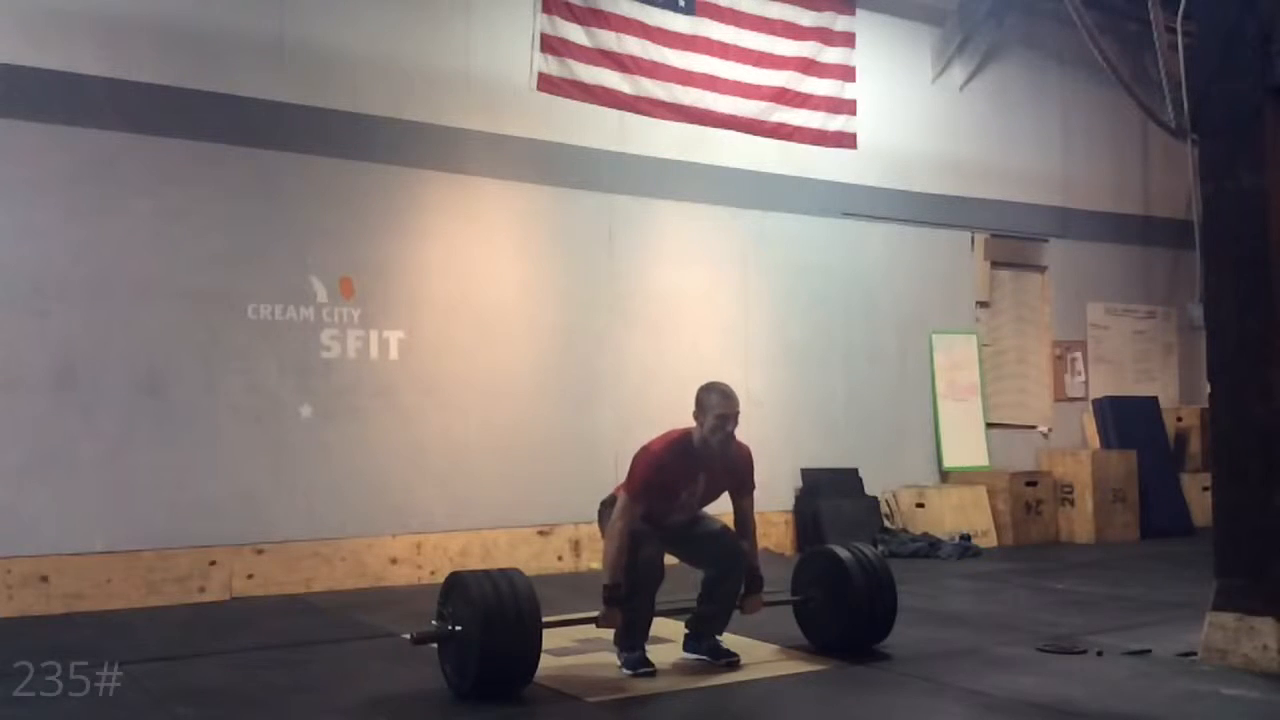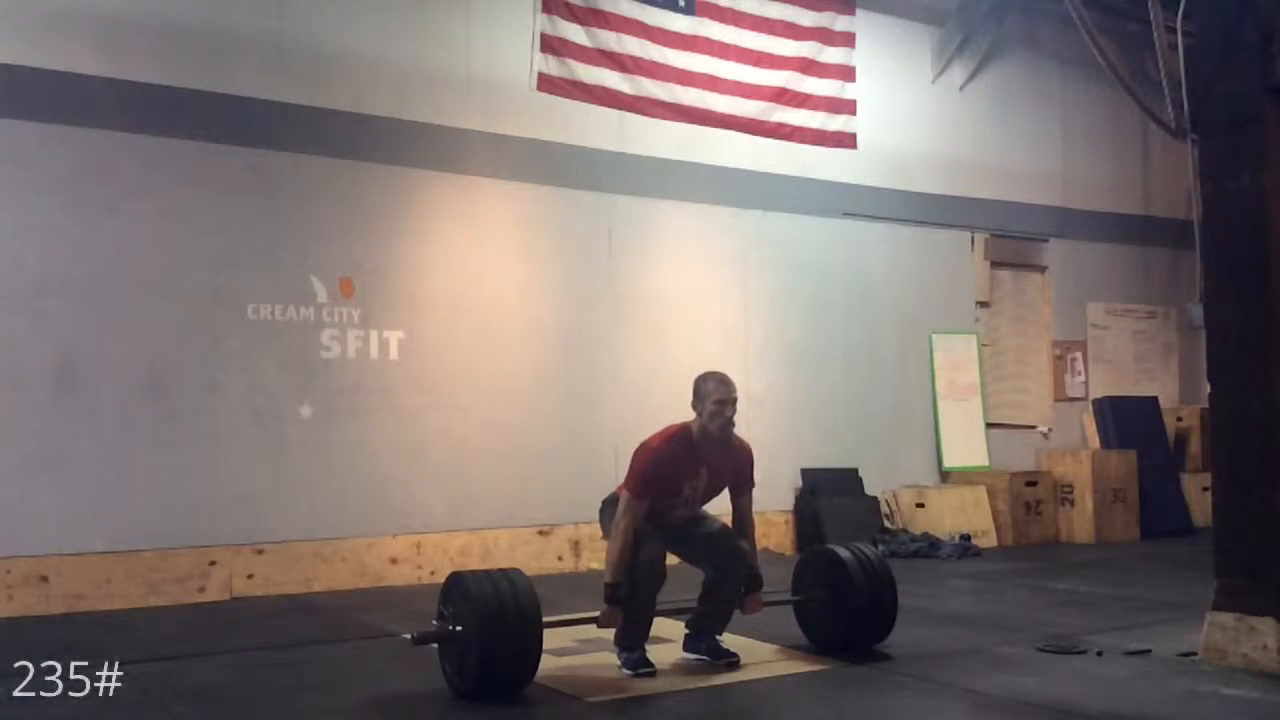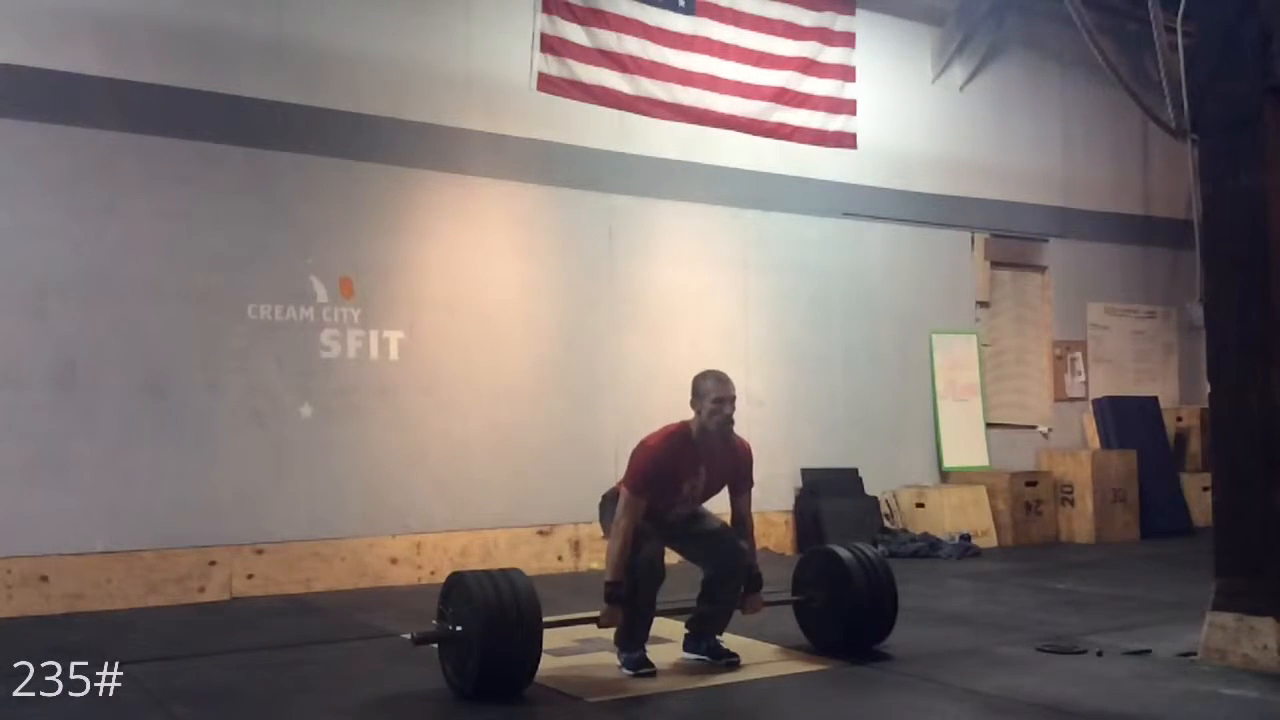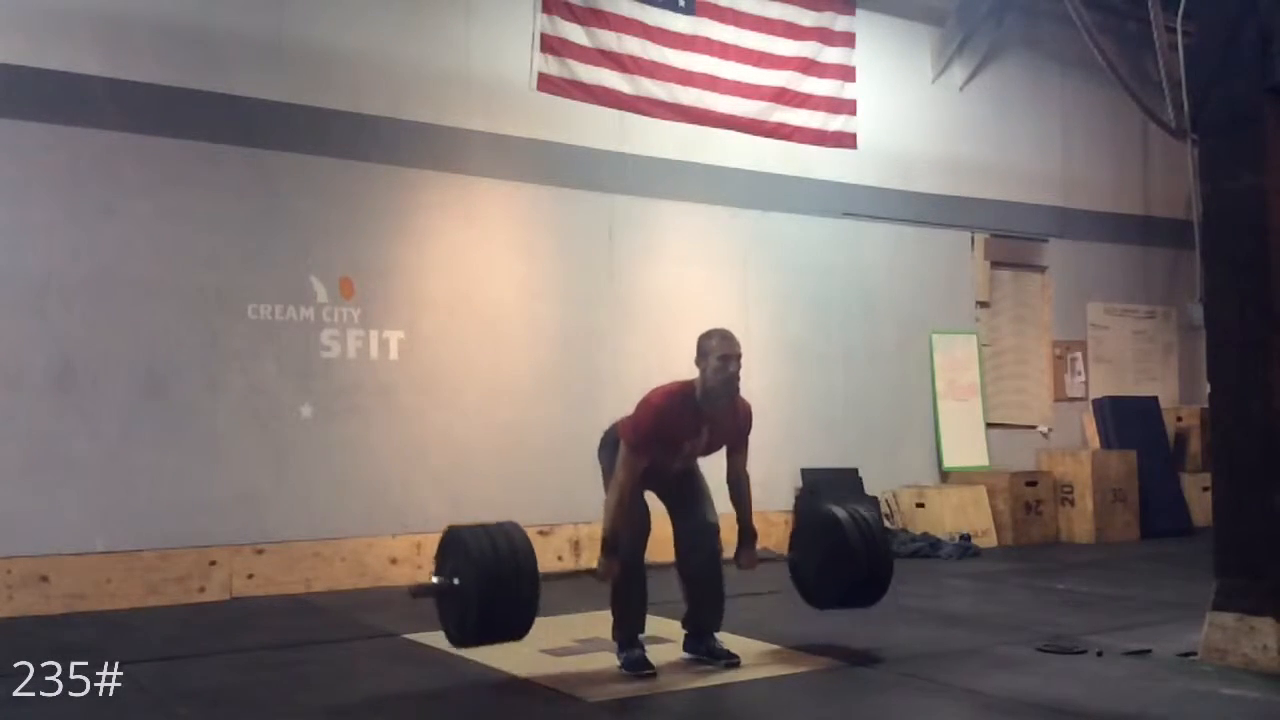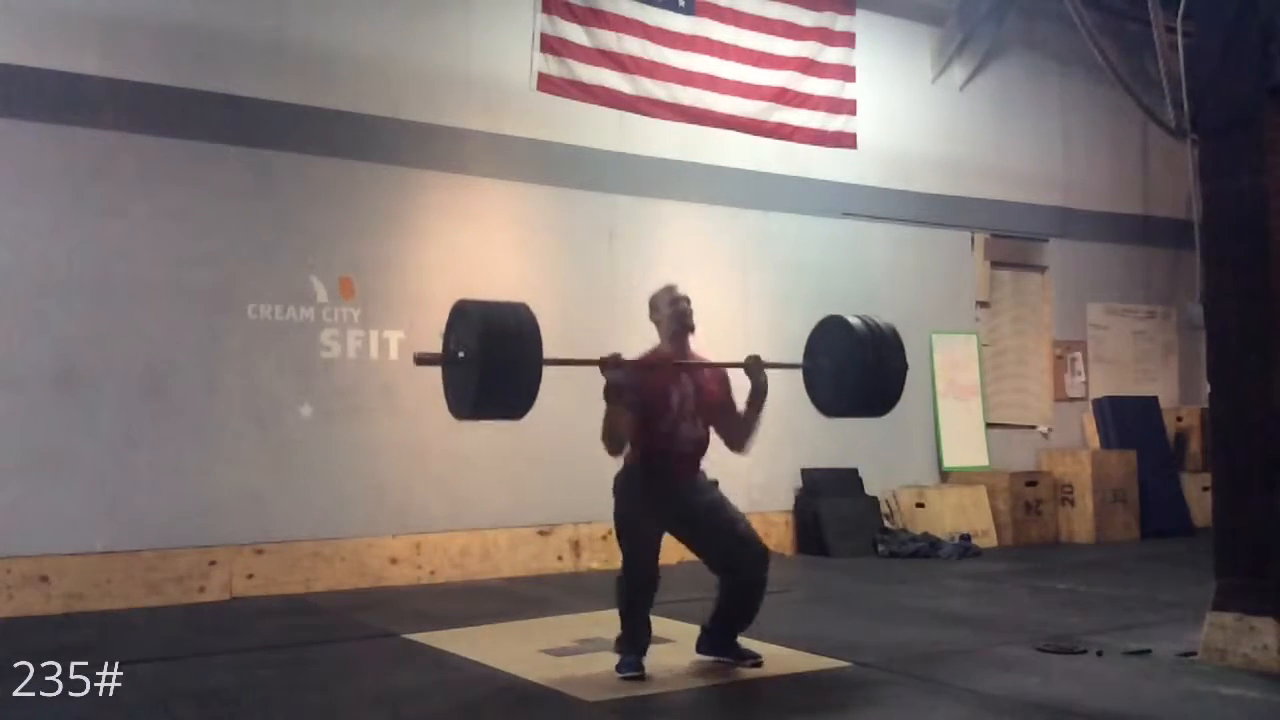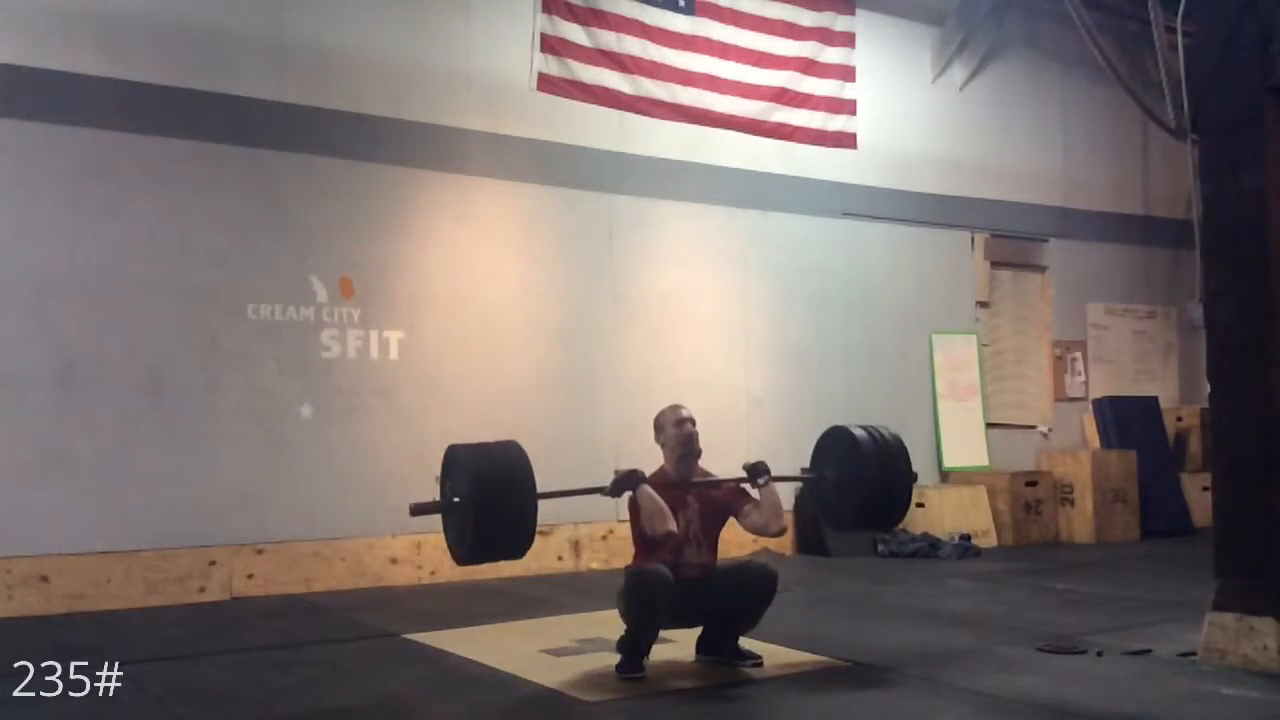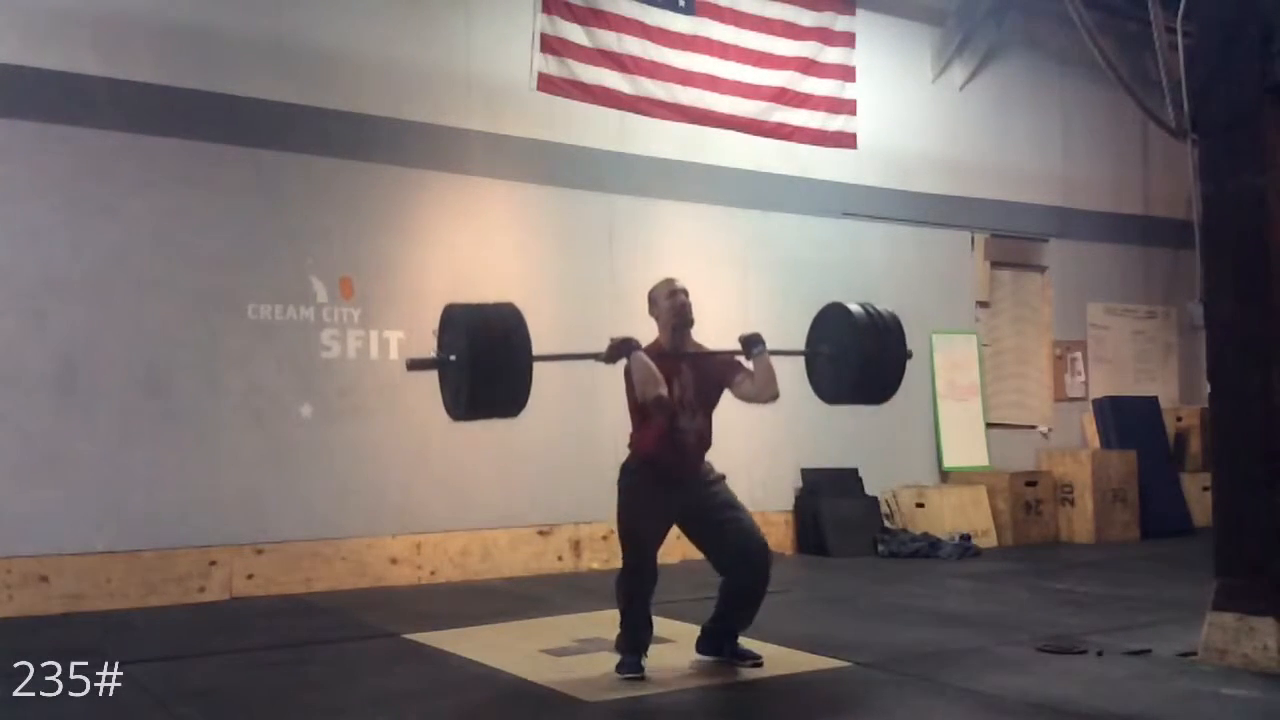
dt=0.7s
person 1, frame 1
left shoulder: (739, 458)
right shoulder: (659, 455)
left elbow: (745, 521)
right elbow: (620, 524)
left wrist: (753, 583)
right wrist: (611, 598)
left hip: (680, 518)
right hip: (630, 514)
left knee: (732, 553)
right knee: (647, 558)
left ankle: (701, 637)
right ankle: (630, 647)
person 1, frame 2
left shoulder: (739, 454)
right shoulder: (660, 451)
left elbow: (744, 519)
right elbow: (625, 525)
left wrist: (753, 582)
right wrist: (612, 598)
left hip: (683, 517)
right hip: (630, 513)
left knee: (734, 556)
right knee: (648, 559)
left ankle: (702, 638)
right ankle: (630, 647)
person 1, frame 3
left shoulder: (738, 452)
right shoulder: (658, 449)
left elbow: (742, 518)
right elbow: (624, 524)
left wrist: (753, 583)
right wrist: (612, 597)
left hip: (682, 513)
right hip: (629, 510)
left knee: (734, 555)
right knee: (646, 559)
left ankle: (702, 637)
right ankle: (630, 648)
person 1, frame 4
left shoulder: (739, 412)
right shoulder: (663, 404)
left elbow: (737, 474)
right elbow: (625, 479)
left wrist: (747, 536)
right wrist: (609, 550)
left hip: (677, 462)
right hip: (624, 452)
left knee: (705, 539)
right knee: (632, 542)
left ankle: (701, 638)
right ankle: (629, 646)
person 1, frame 5
left shoulder: (713, 376)
right shoulder: (638, 372)
left elbow: (737, 442)
right elbow: (614, 446)
left wrist: (758, 386)
right wrist: (615, 387)
left hip: (692, 485)
right hip: (644, 483)
left knee: (751, 557)
right knee: (640, 566)
left ankle: (719, 639)
right ankle: (631, 649)
person 1, frame 6
left shoulder: (721, 489)
right shoulder: (649, 490)
left elbow: (775, 525)
right elbow: (665, 532)
left wrist: (762, 480)
right wrist: (637, 486)
left hip: (702, 588)
right hip: (652, 585)
left knee: (761, 577)
right knee: (649, 580)
left ankle: (717, 642)
right ankle: (633, 652)
person 1, frame 7
left shoulder: (715, 361)
right shoulder: (646, 359)
left elbow: (766, 392)
right elbow: (656, 396)
left wrist: (757, 352)
right wrist: (632, 352)
left hip: (697, 475)
right hip: (647, 476)
left knee: (752, 552)
right knee: (640, 560)
left ankle: (720, 639)
right ankle: (632, 649)
